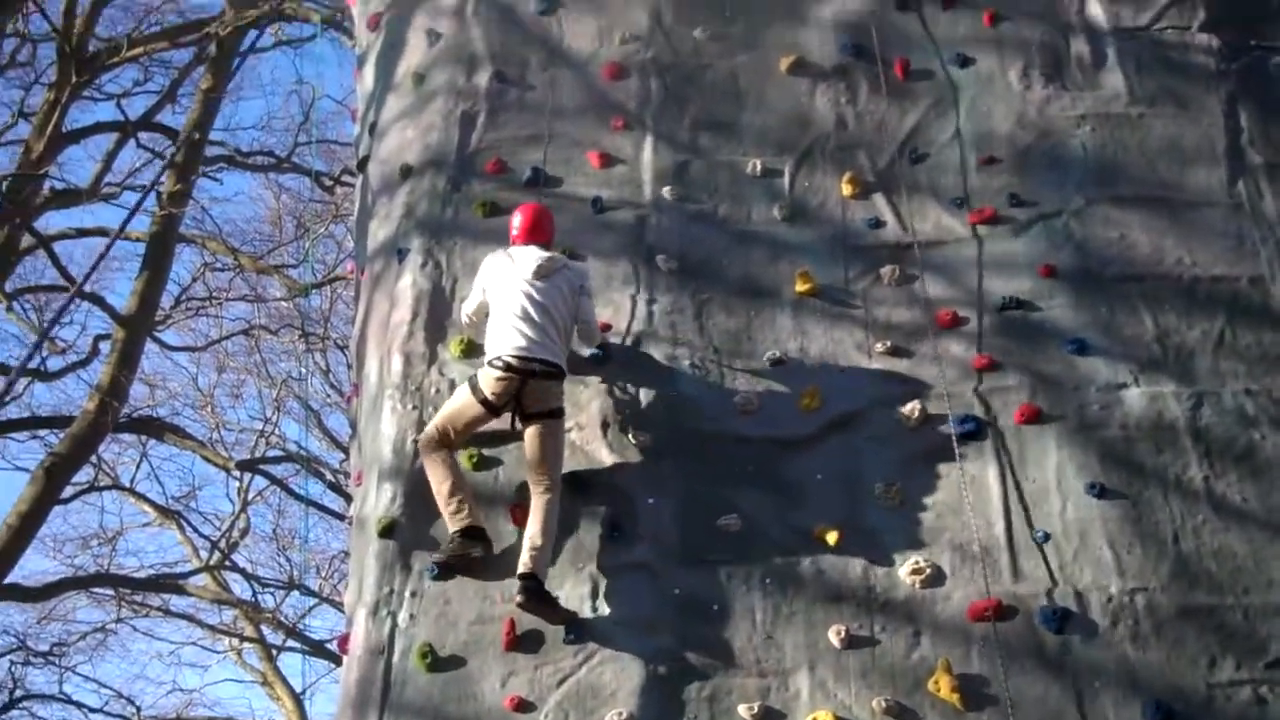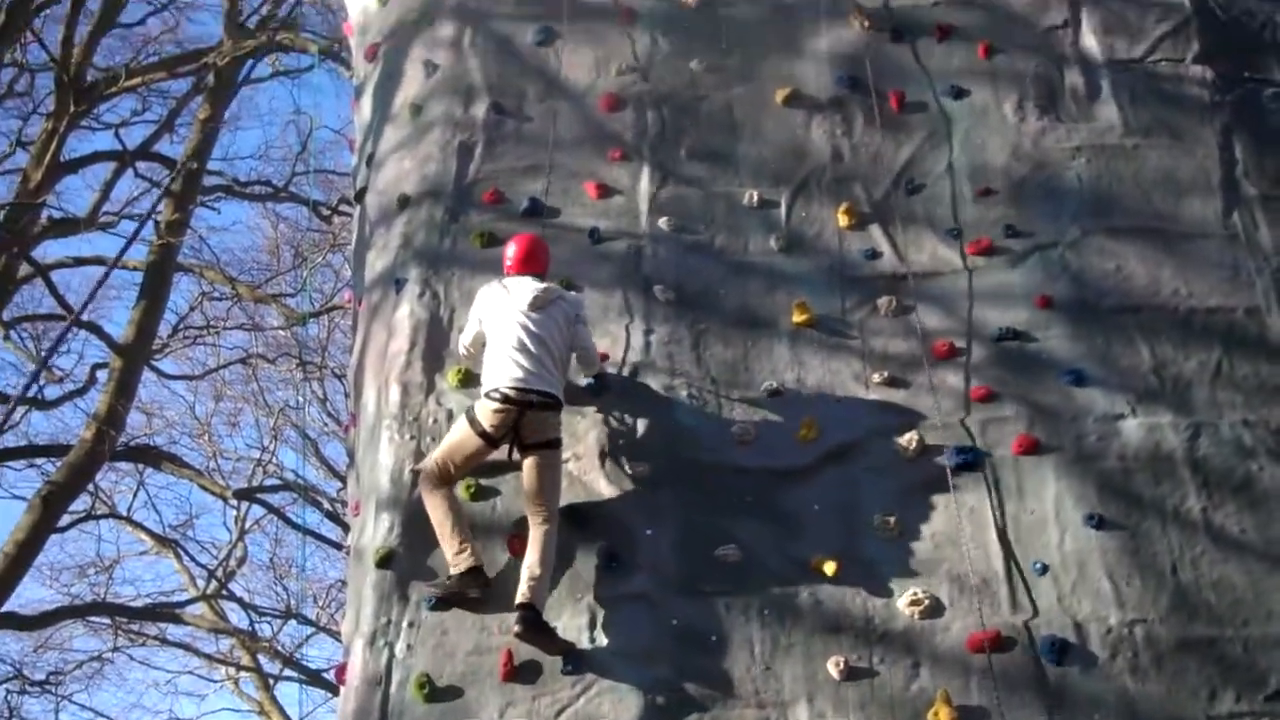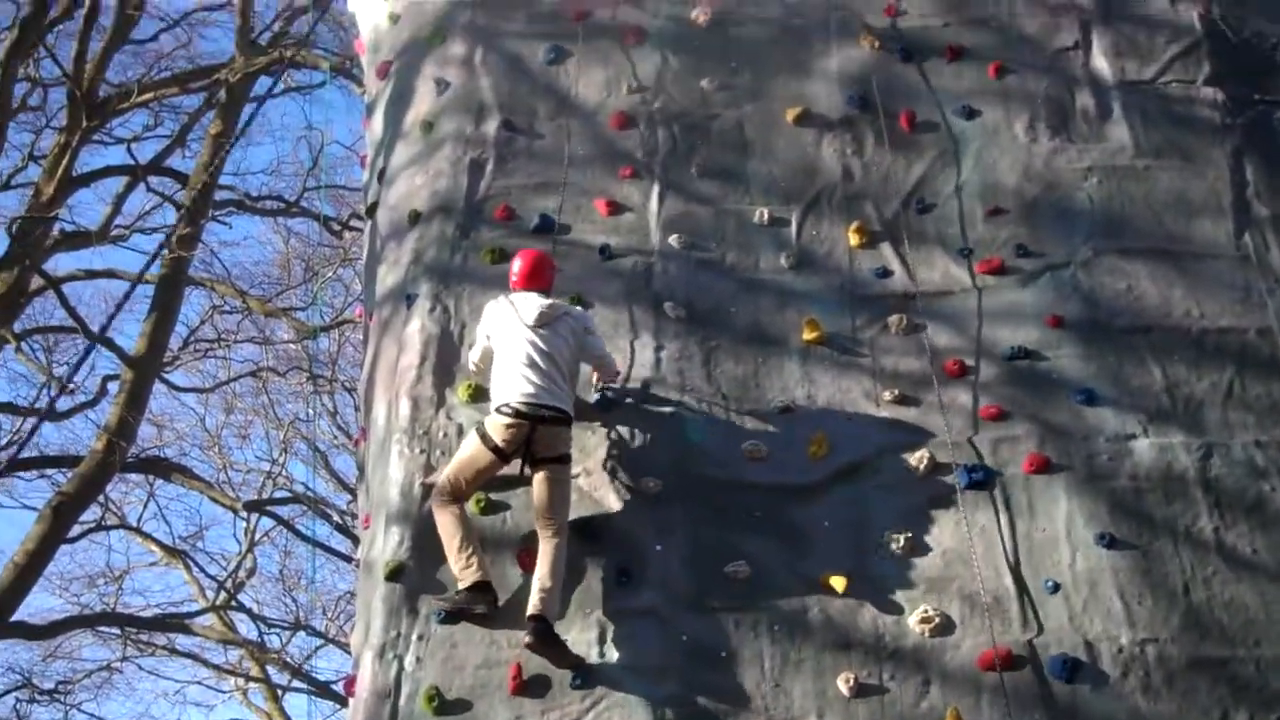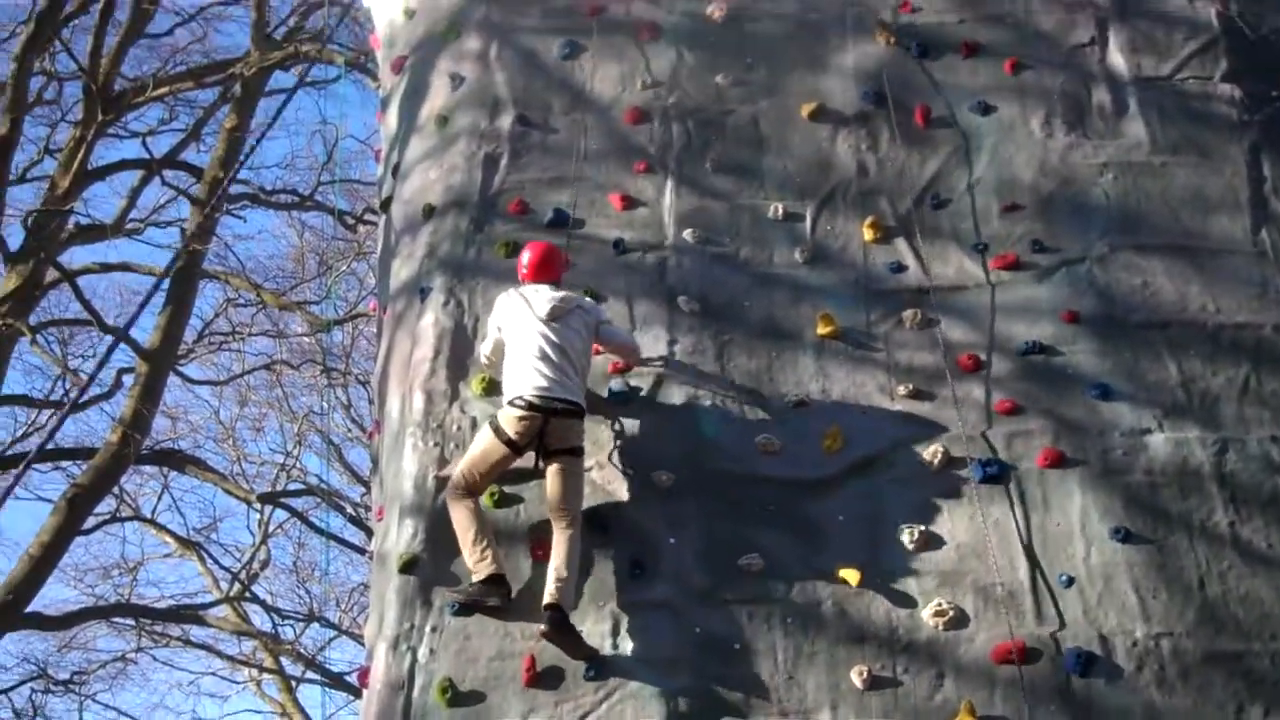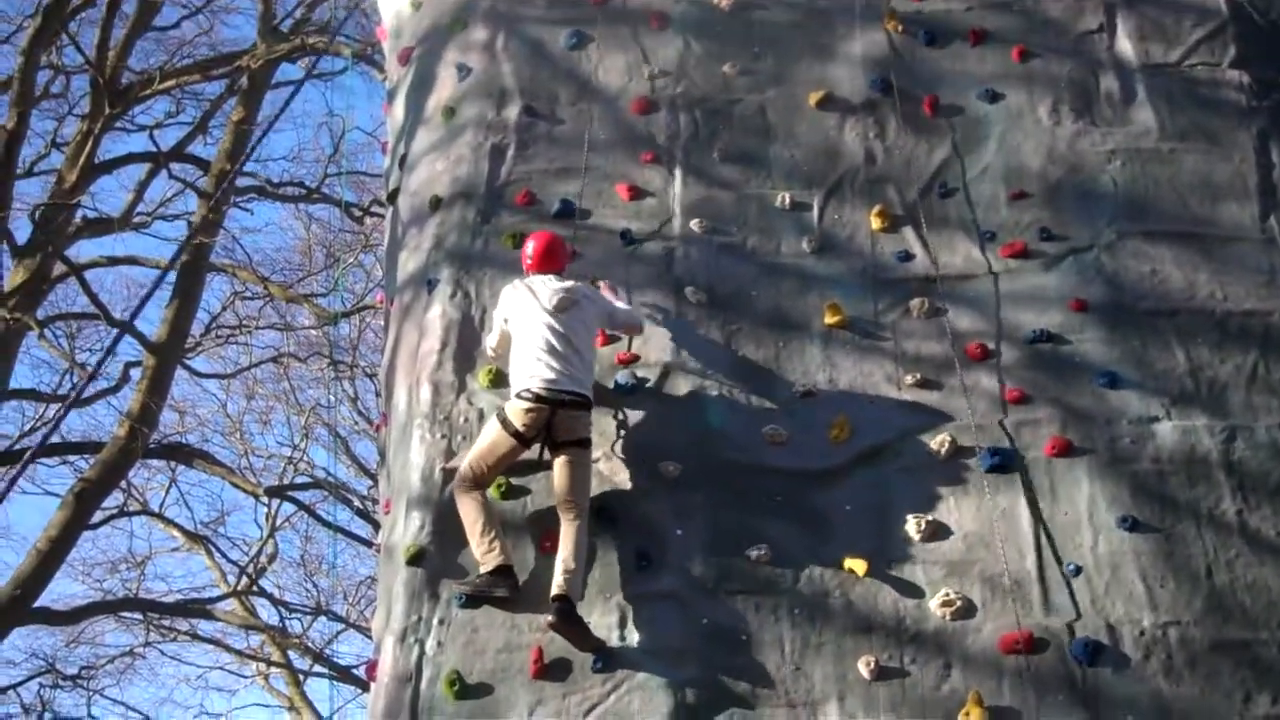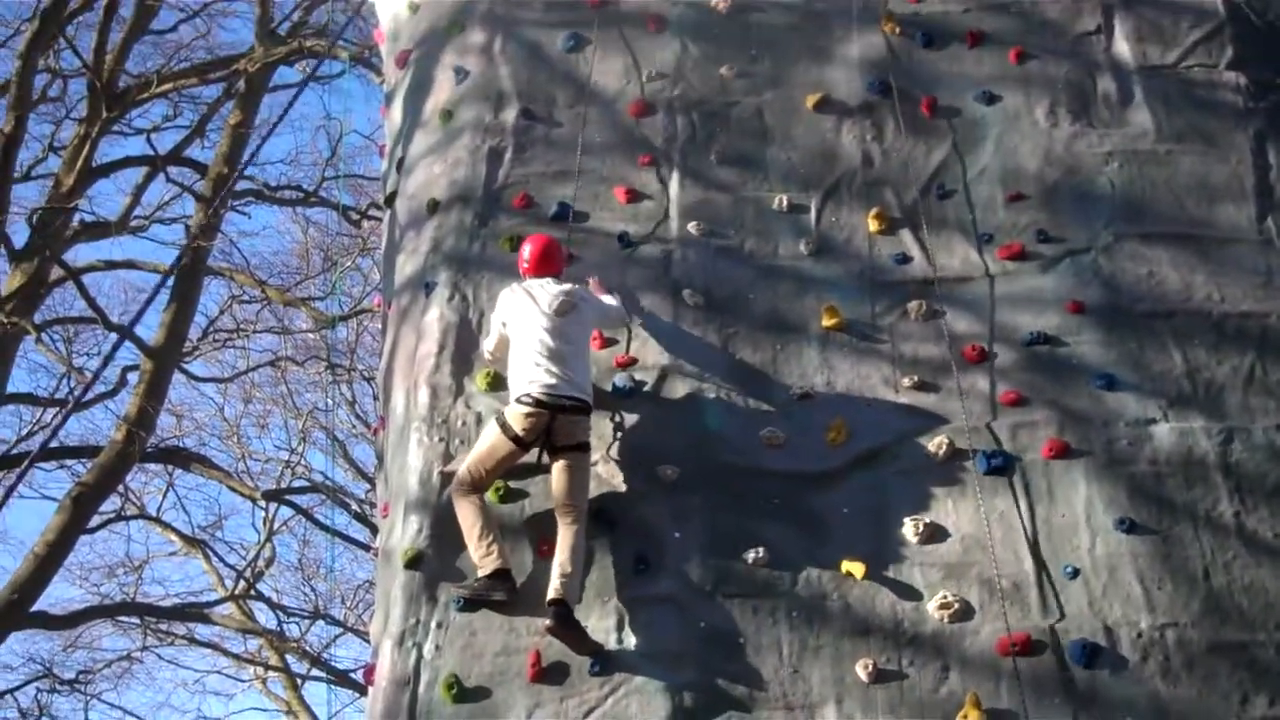
dt=0.1s
person 1, frame 1
left shoulder: (495, 262)
right shoulder: (574, 273)
left elbow: (469, 319)
right elbow: (590, 335)
right wrist: (599, 343)
left hip: (501, 371)
right hip: (547, 380)
left knee: (433, 443)
right knee: (545, 487)
left ankle: (468, 532)
right ankle: (531, 579)
person 1, frame 2
left shoulder: (491, 293)
right shoulder: (569, 303)
left elbow: (467, 350)
right elbow: (589, 362)
right wrist: (597, 373)
left hip: (498, 402)
right hip: (544, 411)
left knee: (432, 477)
right knee: (543, 517)
left ankle: (468, 571)
right ankle: (529, 609)
person 1, frame 3
left shoulder: (497, 309)
right shoulder: (574, 317)
left elbow: (476, 365)
right elbow: (607, 371)
right wrist: (607, 379)
left hip: (509, 418)
right hip: (554, 427)
left knee: (445, 494)
right knee: (553, 531)
left ankle: (476, 585)
right ankle: (541, 621)
person 1, frame 4
left shoulder: (508, 301)
right shoulder: (586, 309)
left elbow: (488, 359)
right elbow: (630, 351)
right wrist: (609, 339)
left hip: (522, 410)
right hip: (568, 418)
left knee: (460, 489)
right knee: (566, 522)
left ankle: (489, 578)
right ankle: (556, 610)
person 1, frame 5
left shoulder: (513, 293)
right shoulder: (588, 296)
left elbow: (494, 351)
right elbow: (635, 324)
right wrist: (611, 298)
left hip: (529, 403)
right hip: (575, 410)
left knee: (467, 482)
right knee: (574, 513)
left ankle: (496, 570)
right ankle: (563, 602)
person 1, frame 6
left shoulder: (511, 297)
right shoulder: (585, 299)
left elbow: (492, 354)
right elbow: (620, 316)
left hip: (528, 407)
right hip: (575, 414)
left knee: (465, 486)
right knee: (571, 518)
left ankle: (494, 573)
right ankle: (561, 605)
